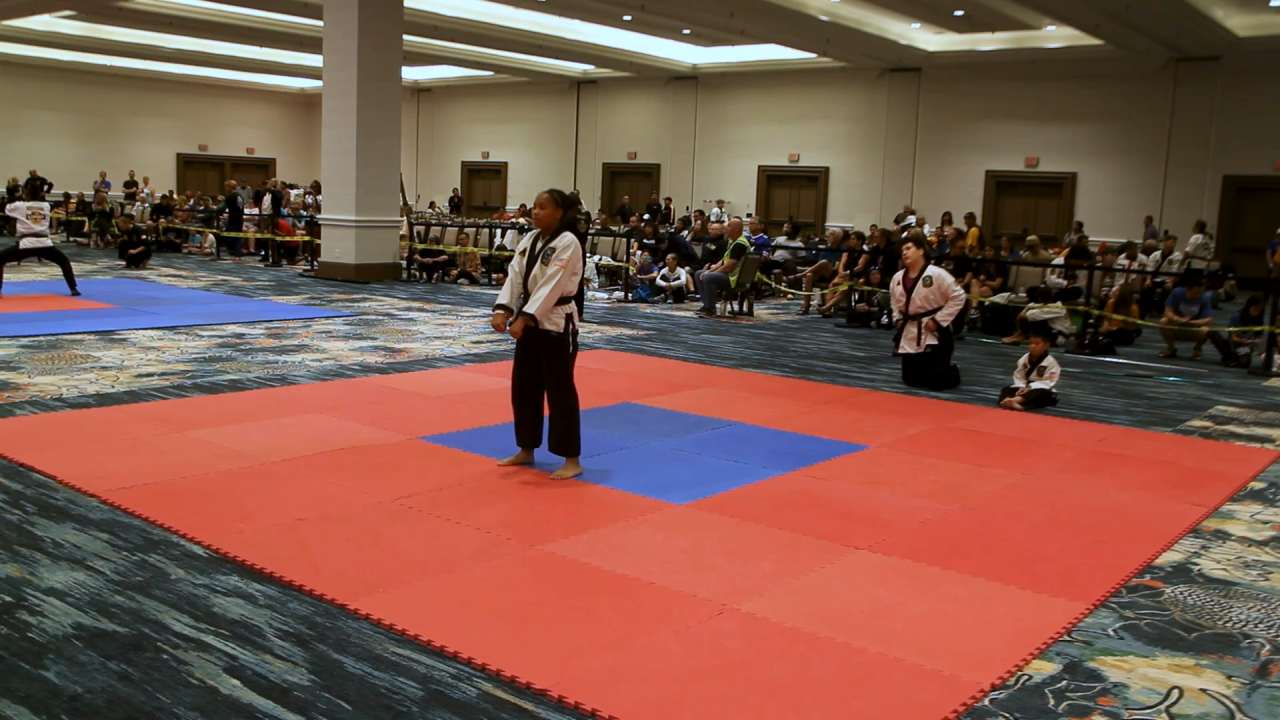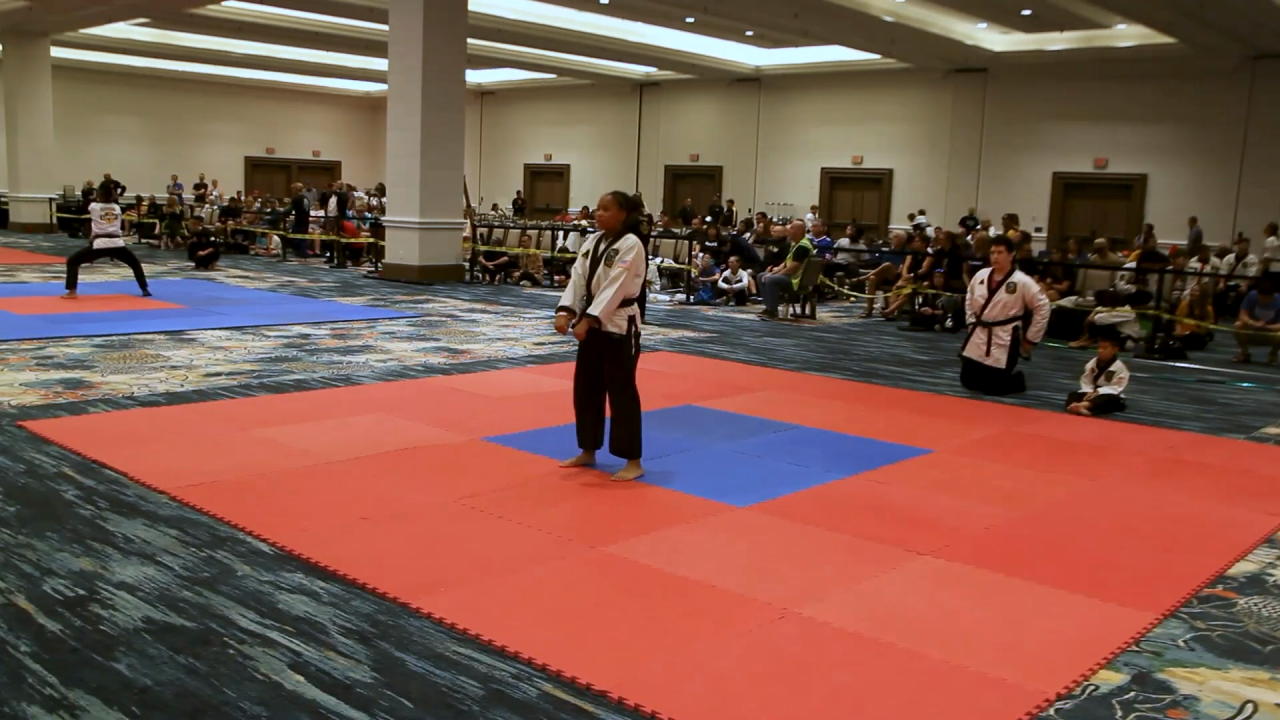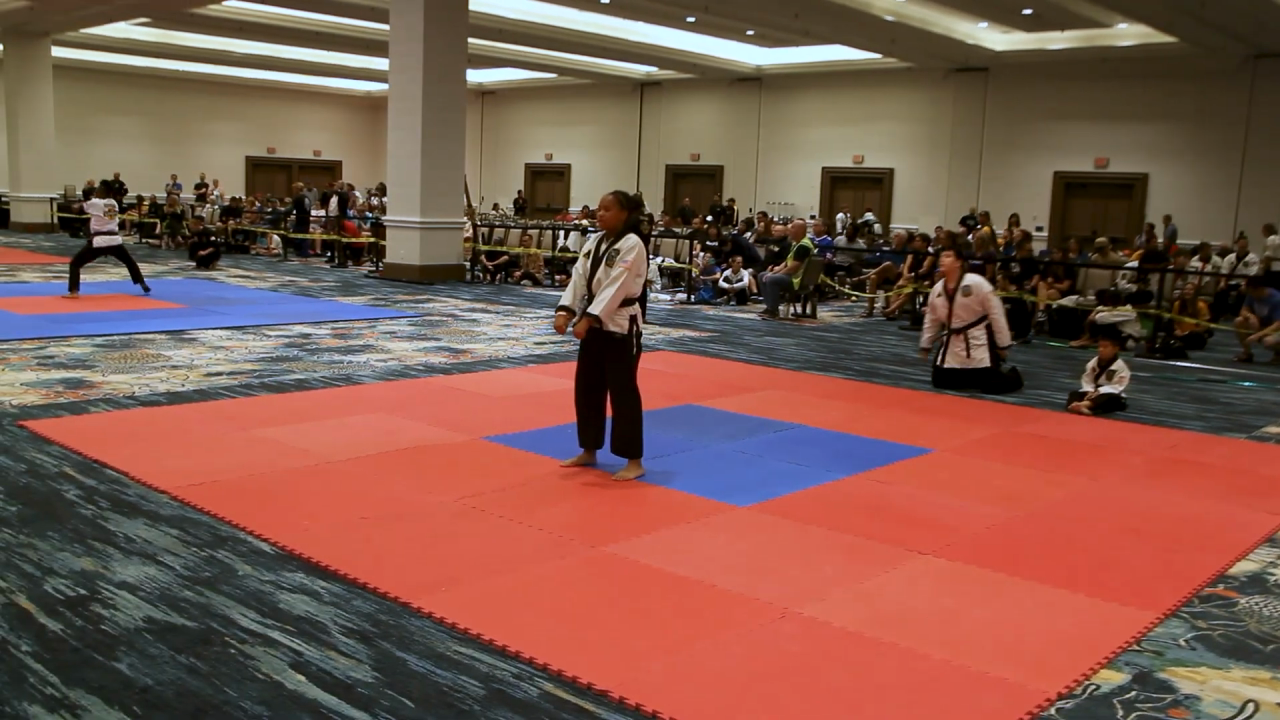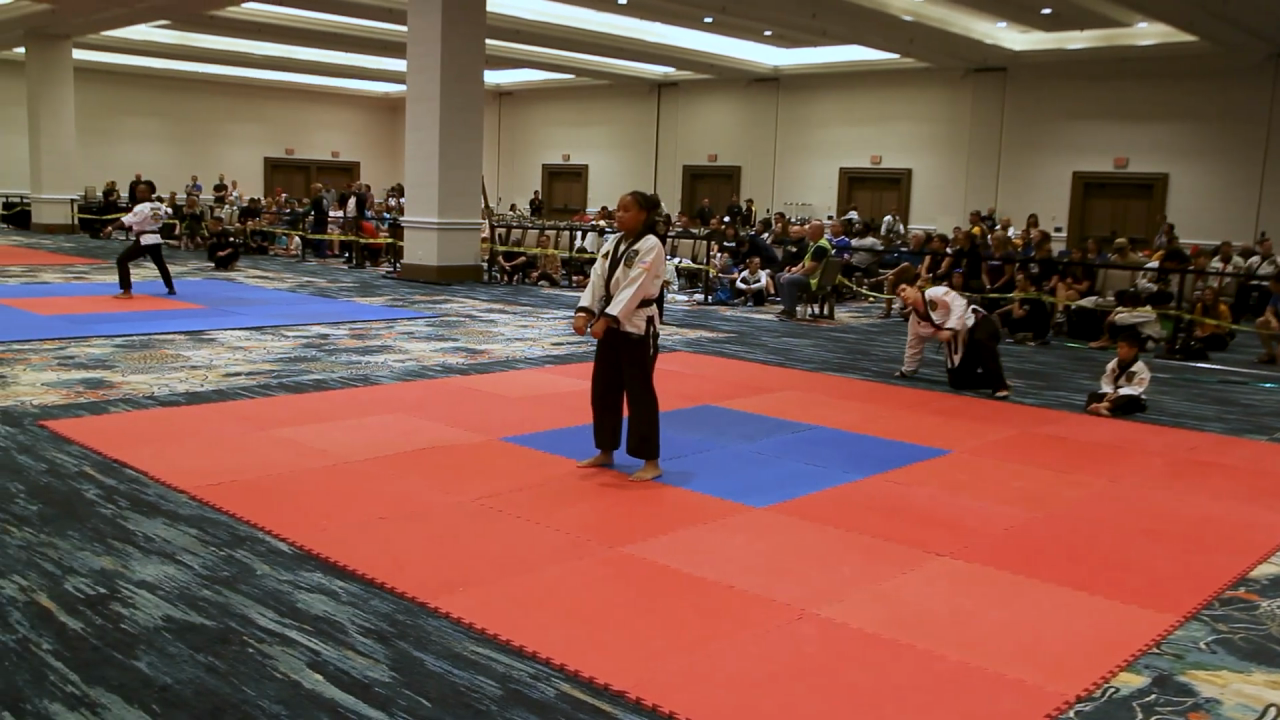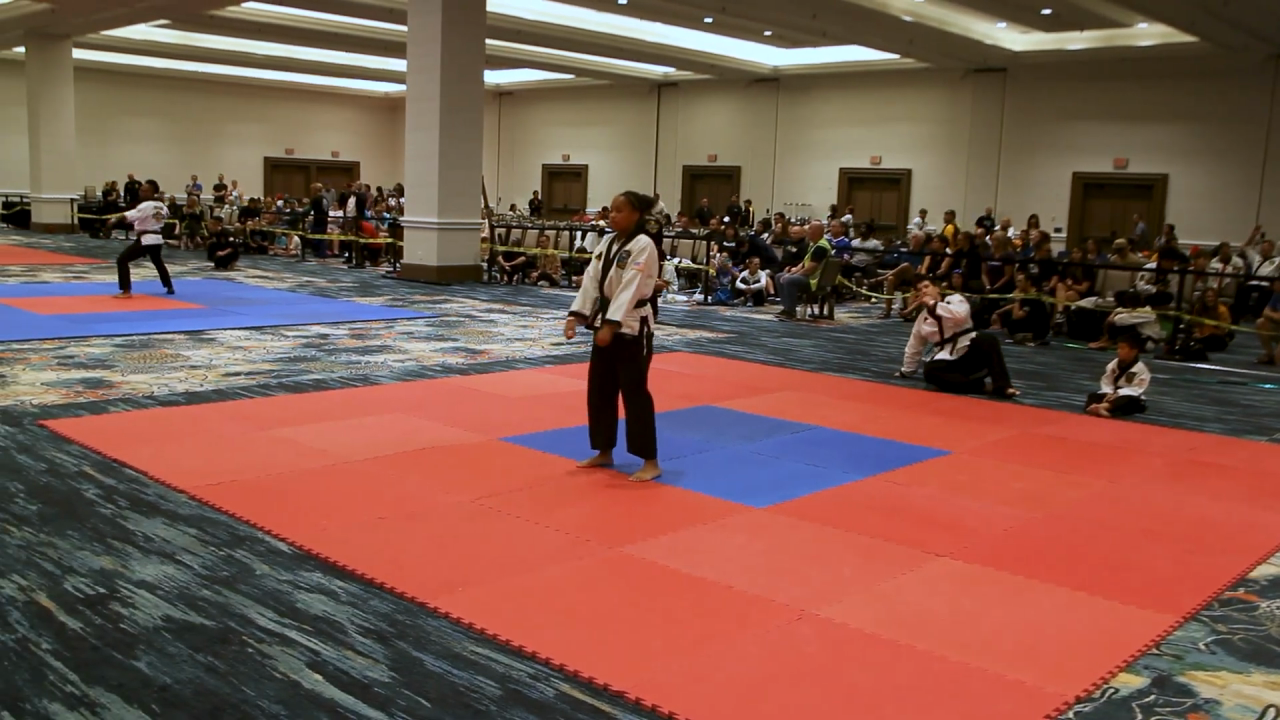
dt=0.7s
person 1, frame 1
left shoulder: (568, 243)
right shoulder: (530, 240)
left elbow: (551, 285)
right elbow: (515, 276)
left wrist: (523, 317)
right wrist: (503, 309)
left hip: (556, 323)
right hip: (530, 321)
left knee: (560, 390)
right knee: (523, 388)
left ankle: (572, 460)
right ankle: (526, 450)
person 1, frame 2
left shoulder: (631, 245)
right shoulder: (593, 241)
left elbow: (615, 287)
right elbow: (578, 278)
left wrist: (587, 320)
right wrist: (565, 311)
left hip: (619, 325)
right hip: (592, 322)
left knee: (622, 393)
right knee: (585, 390)
left ankle: (633, 462)
right ankle: (588, 452)
person 1, frame 3
left shoulder: (632, 245)
right shoulder: (594, 242)
left elbow: (615, 287)
right elbow: (579, 278)
left wrist: (587, 319)
right wrist: (565, 311)
left hip: (621, 324)
right hip: (594, 322)
left knee: (623, 392)
right knee: (587, 389)
left ankle: (634, 462)
right ankle: (589, 451)
person 1, frame 4
left shoulder: (651, 246)
right shoulder: (613, 243)
left elbow: (634, 287)
right elbow: (597, 279)
left wrist: (605, 319)
right wrist: (584, 312)
left hip: (638, 325)
right hip: (611, 323)
left knee: (640, 393)
right knee: (603, 389)
left ankle: (651, 462)
right ankle: (606, 452)
person 1, frame 5
left shoulder: (643, 245)
right shoulder: (608, 242)
left elbow: (630, 289)
right elbow: (592, 280)
left wrist: (612, 325)
right wrist: (577, 315)
left hip: (632, 326)
right hip: (606, 321)
left knee: (635, 392)
right knee: (599, 390)
left ankle: (650, 462)
right ankle: (604, 452)
